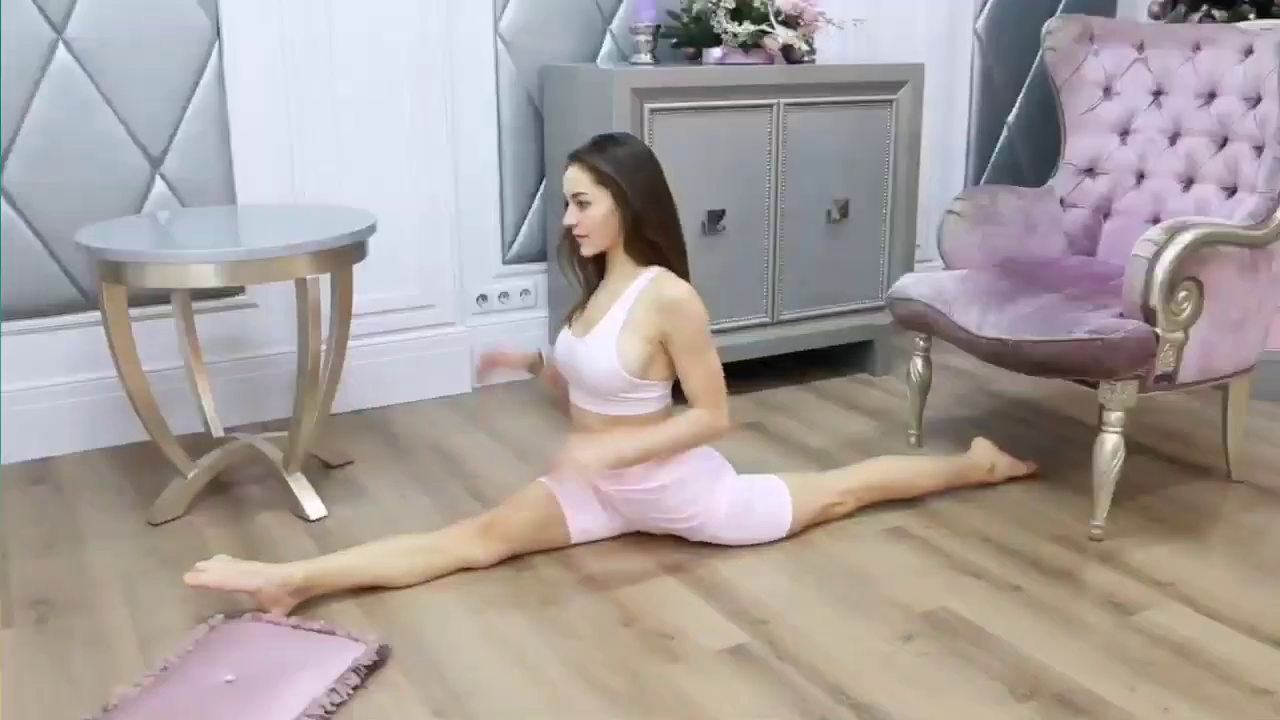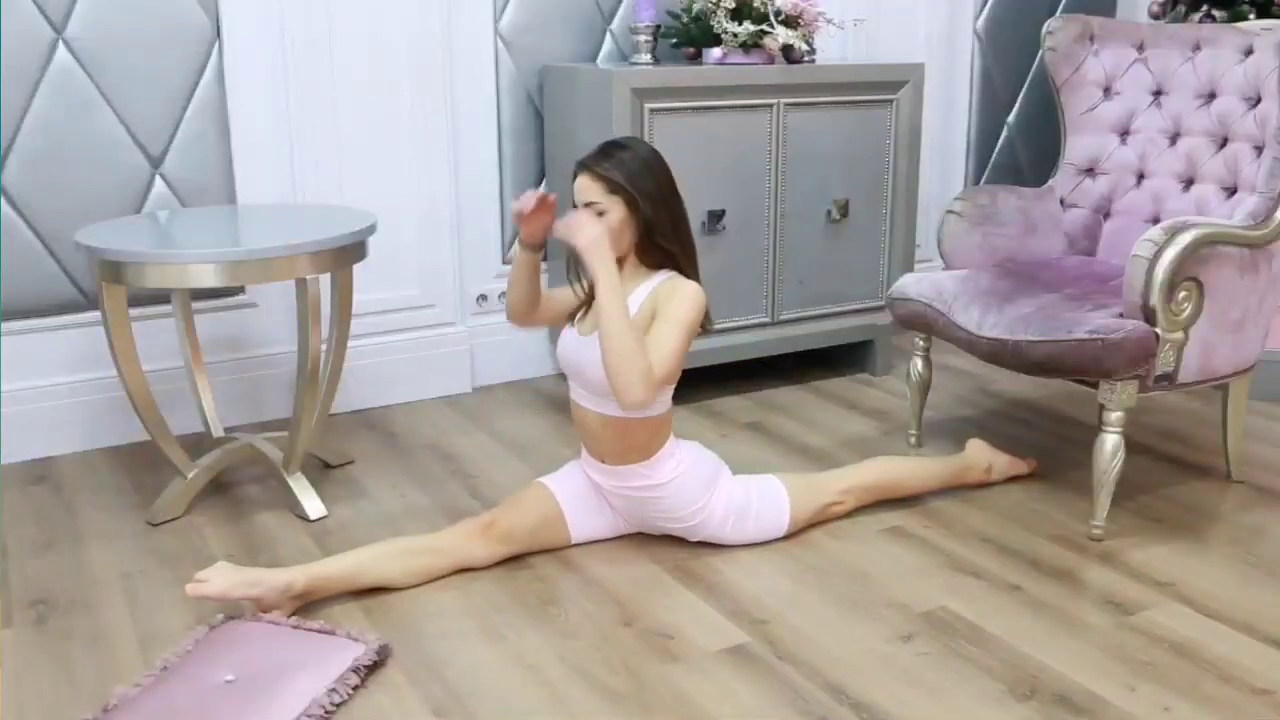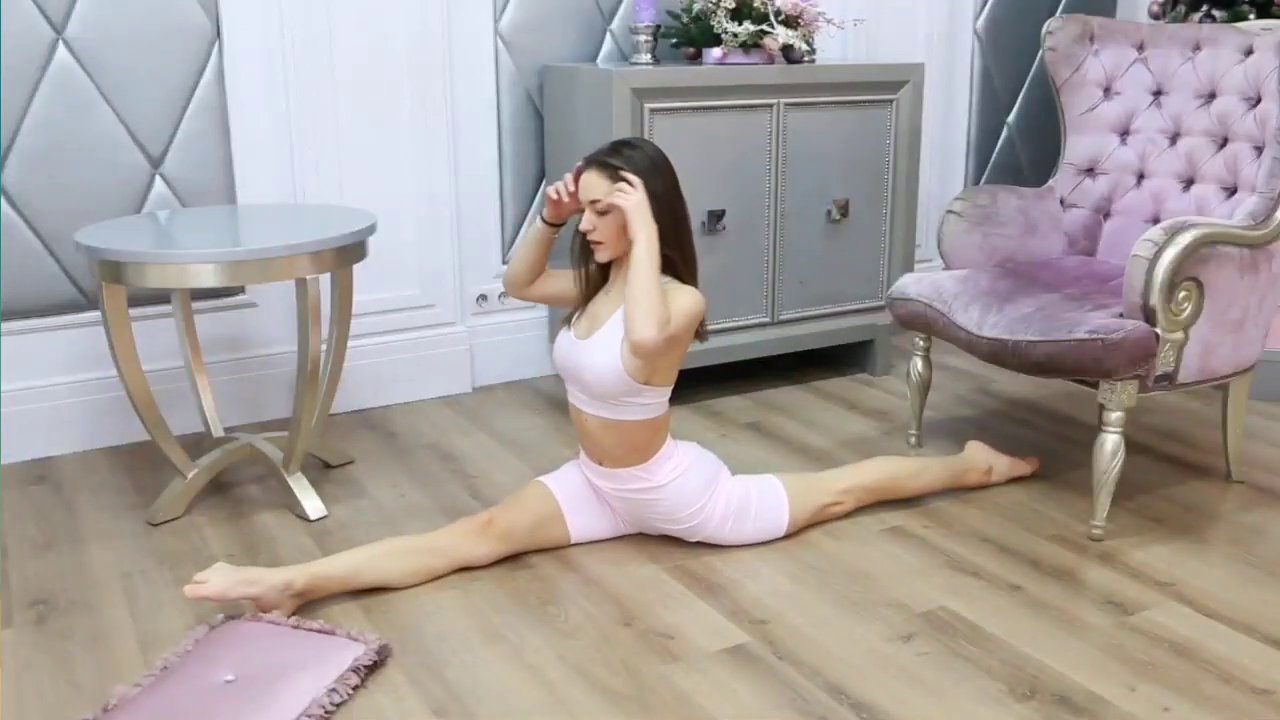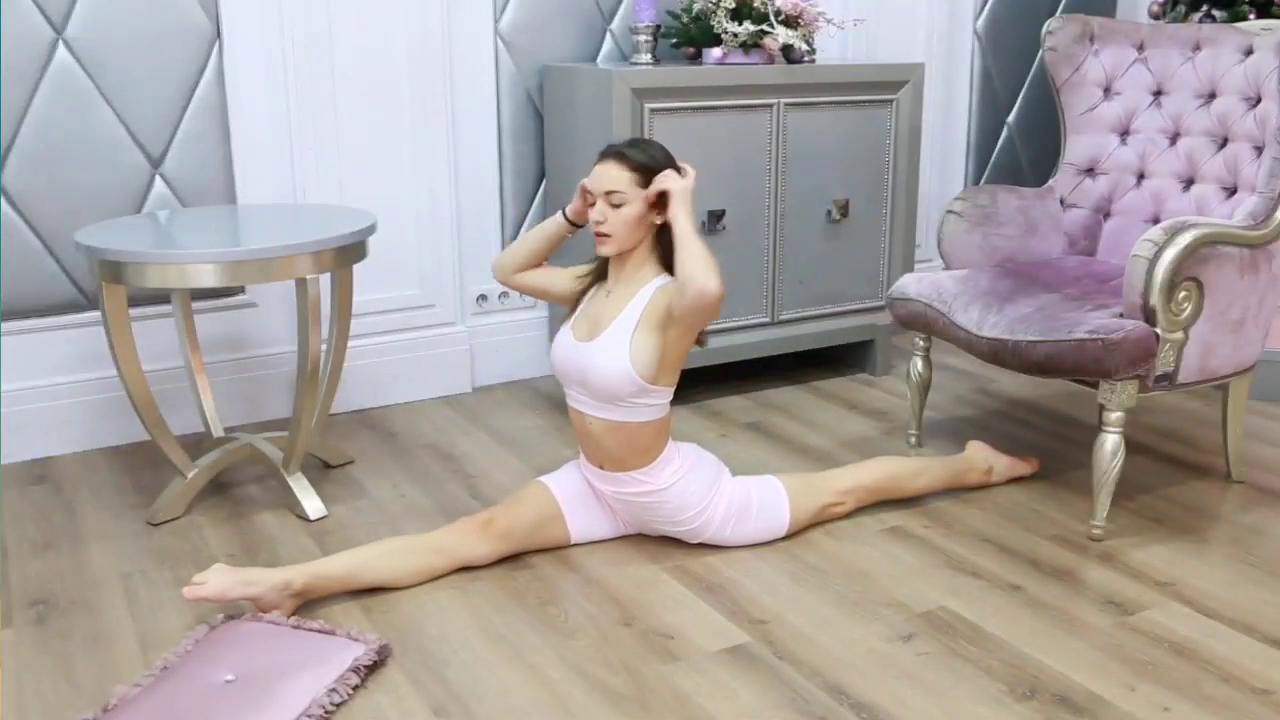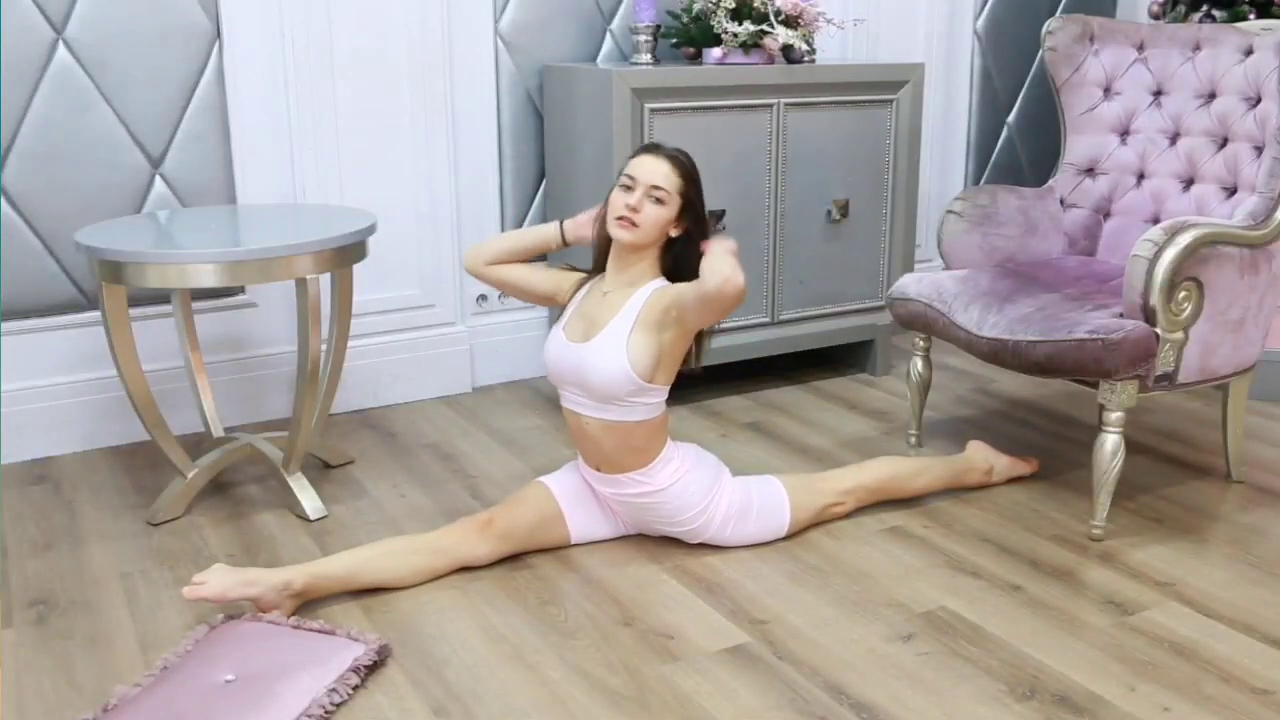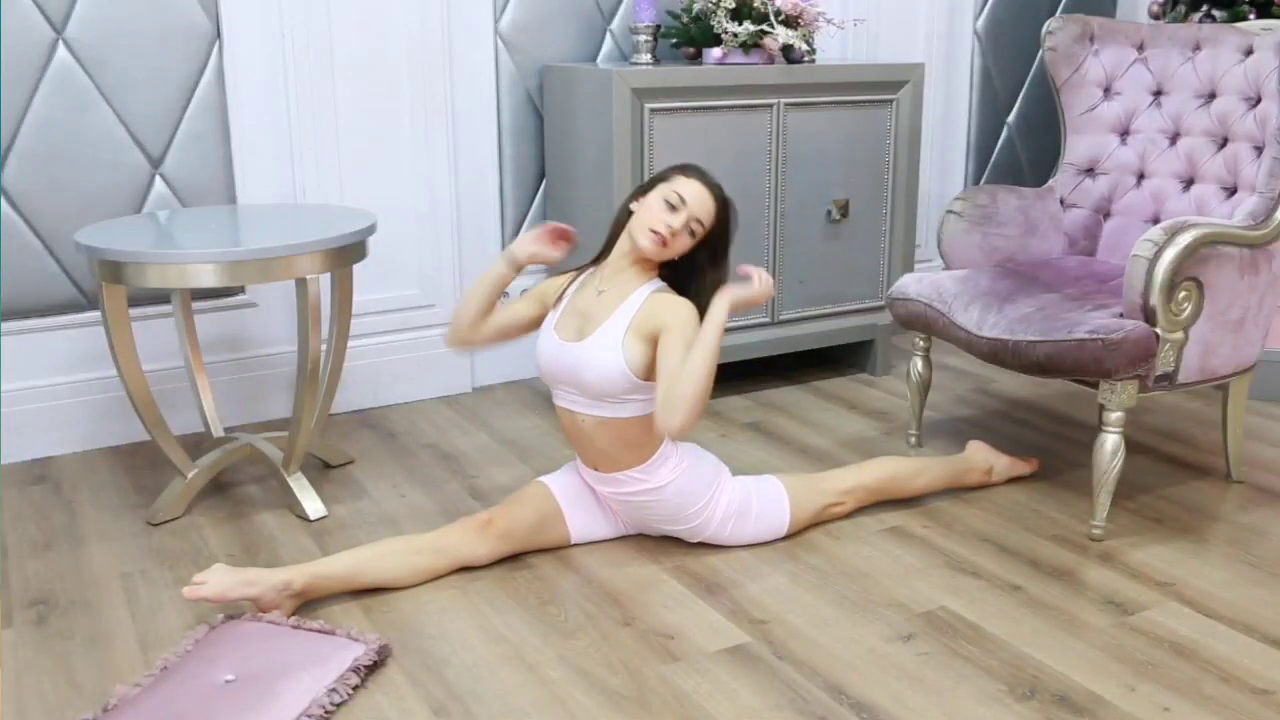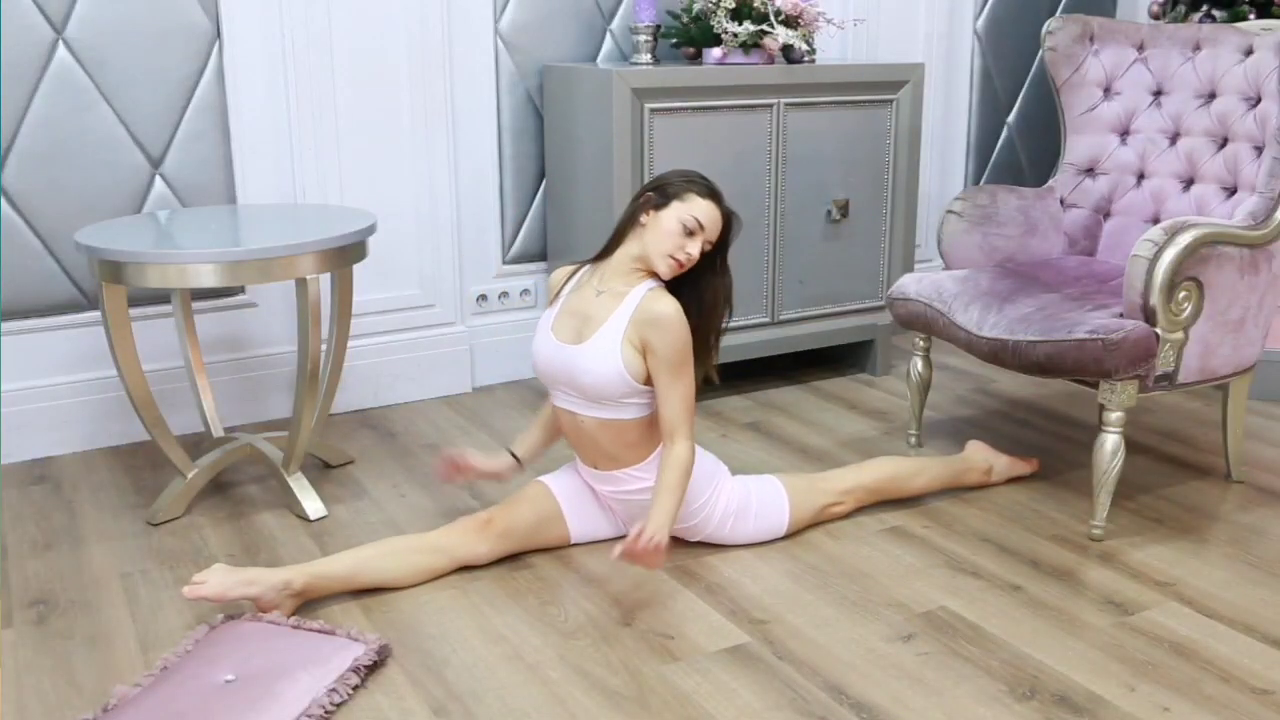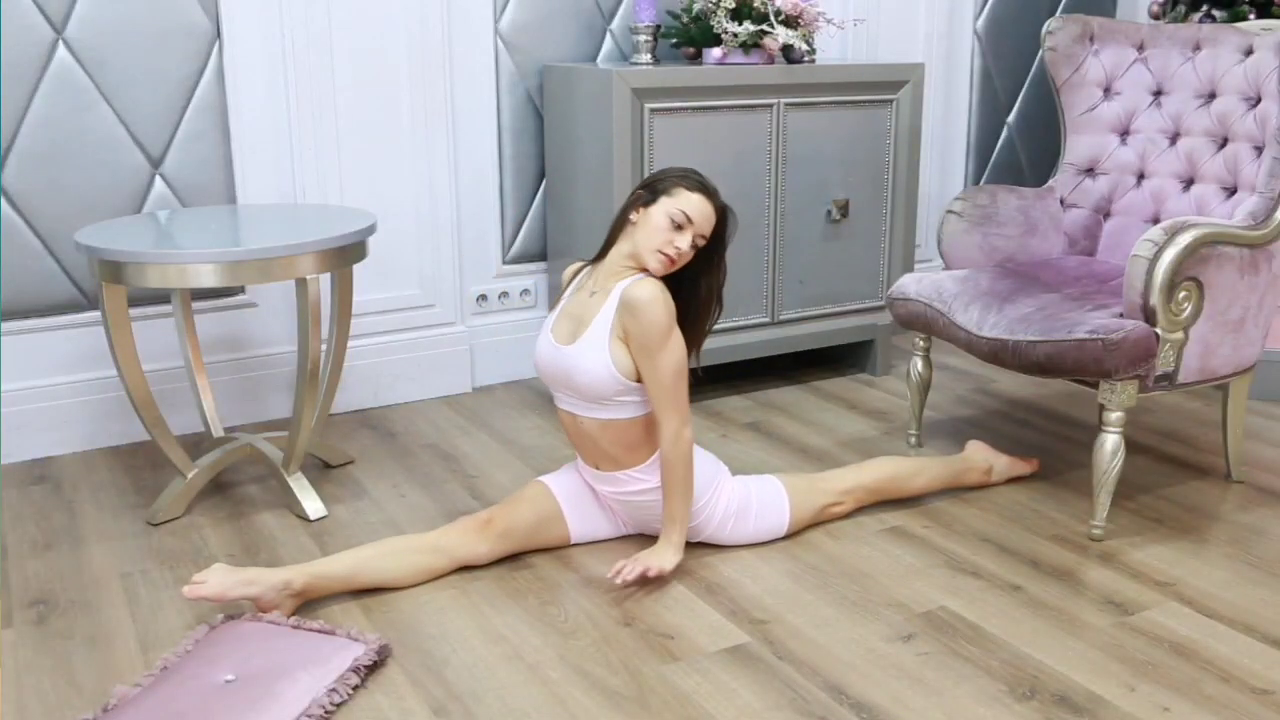
dt=0.3s
person 1, frame 1
left shoulder: (666, 296)
right shoulder: (603, 287)
left elbow: (713, 412)
left wrist: (615, 448)
right wrist: (535, 366)
left hip: (671, 490)
right hip: (607, 486)
right knee: (478, 536)
right ankle: (293, 580)
person 1, frame 2
left shoulder: (679, 296)
right shoulder: (604, 284)
left elbow: (633, 389)
right elbow: (522, 313)
left wrist: (600, 259)
right wrist: (528, 240)
left hip: (672, 486)
right hip: (601, 482)
right knee: (479, 538)
right ankle: (292, 584)
person 1, frame 3
left shoulder: (679, 300)
right shoulder: (598, 284)
left elbow: (645, 338)
right elbow: (518, 284)
left wrist: (643, 227)
right wrist: (549, 219)
left hip: (672, 488)
right hip: (599, 482)
right knee: (477, 535)
right ankle: (292, 582)
person 1, frame 4
left shoulder: (671, 301)
right shoulder: (592, 286)
left elbow: (709, 286)
right elbow: (507, 267)
left wrist: (684, 211)
right wrist: (570, 214)
left hip: (673, 492)
right hip: (599, 483)
right knee: (476, 535)
right ankle: (292, 583)
person 1, frame 5
left shoulder: (669, 303)
right shoulder: (582, 287)
left elbow: (728, 286)
right elbow: (479, 260)
left wrist: (718, 248)
right wrist: (572, 229)
left hip: (673, 491)
right hip: (597, 484)
right knee: (475, 536)
right ankle: (290, 583)
person 1, frame 6
left shoulder: (669, 310)
right shoulder: (570, 285)
left elbow: (673, 426)
right elbow: (464, 334)
left wrist: (721, 311)
right wrist: (516, 260)
left hip: (676, 490)
right hip: (598, 486)
right knee: (475, 535)
right ankle: (292, 583)
person 1, frame 7
left shoulder: (662, 313)
right shoulder: (566, 282)
left elbow: (680, 440)
left wrist: (660, 523)
right wrist: (511, 457)
left hip: (661, 490)
right hip: (595, 484)
right knee: (474, 535)
right ankle: (291, 583)
person 1, frame 8
left shoulder: (647, 300)
right shoulder: (576, 280)
left elbow: (674, 427)
left wrist: (671, 539)
right wrist: (603, 468)
left hip: (671, 488)
right hip: (598, 483)
right knee: (476, 535)
right ankle: (290, 583)
